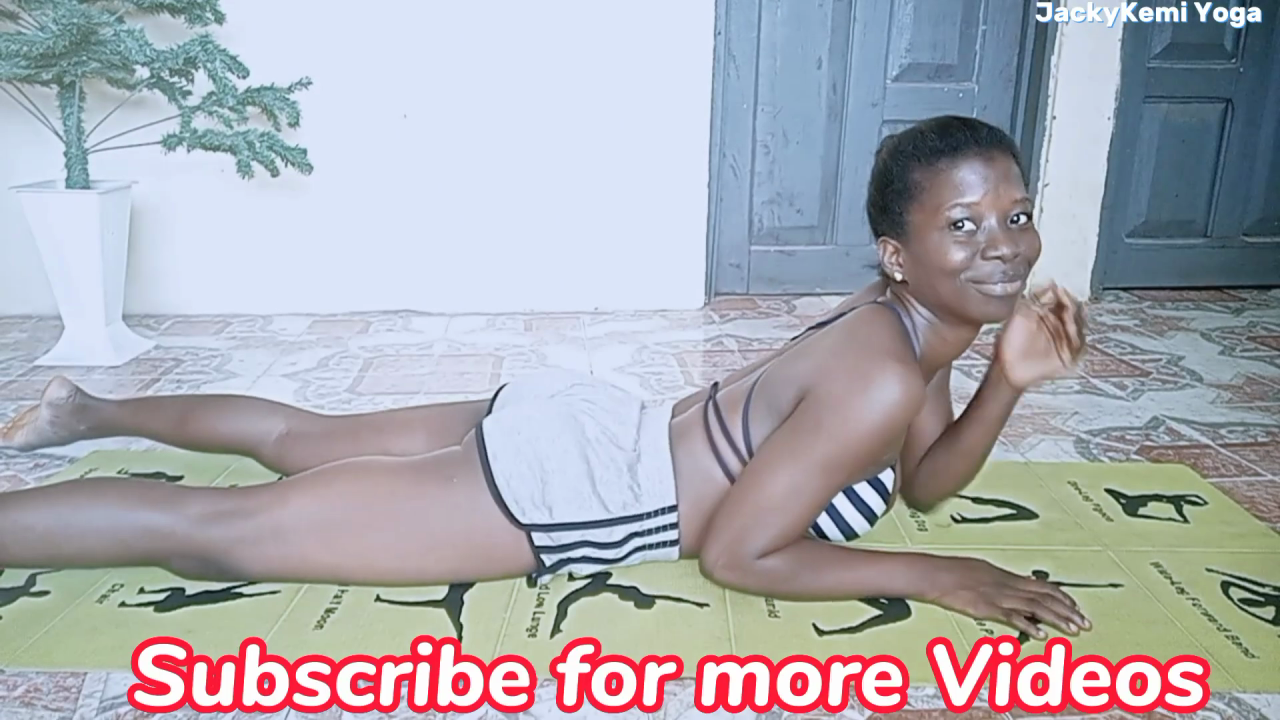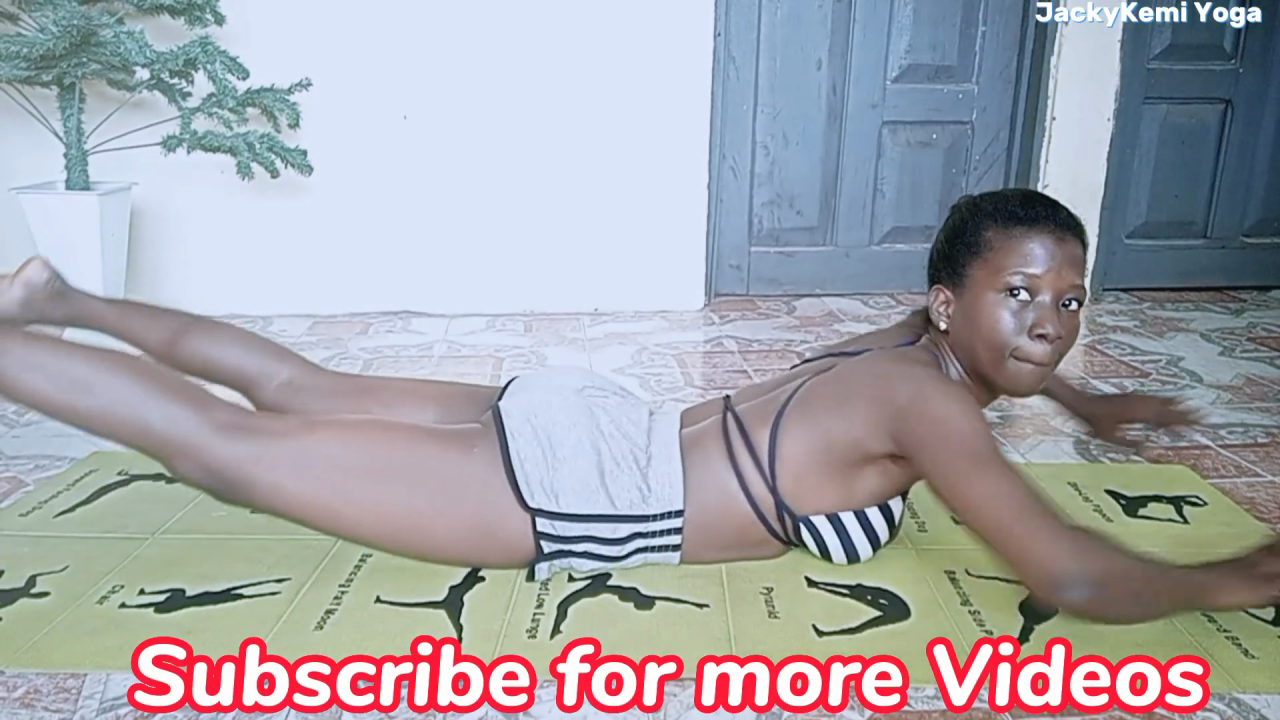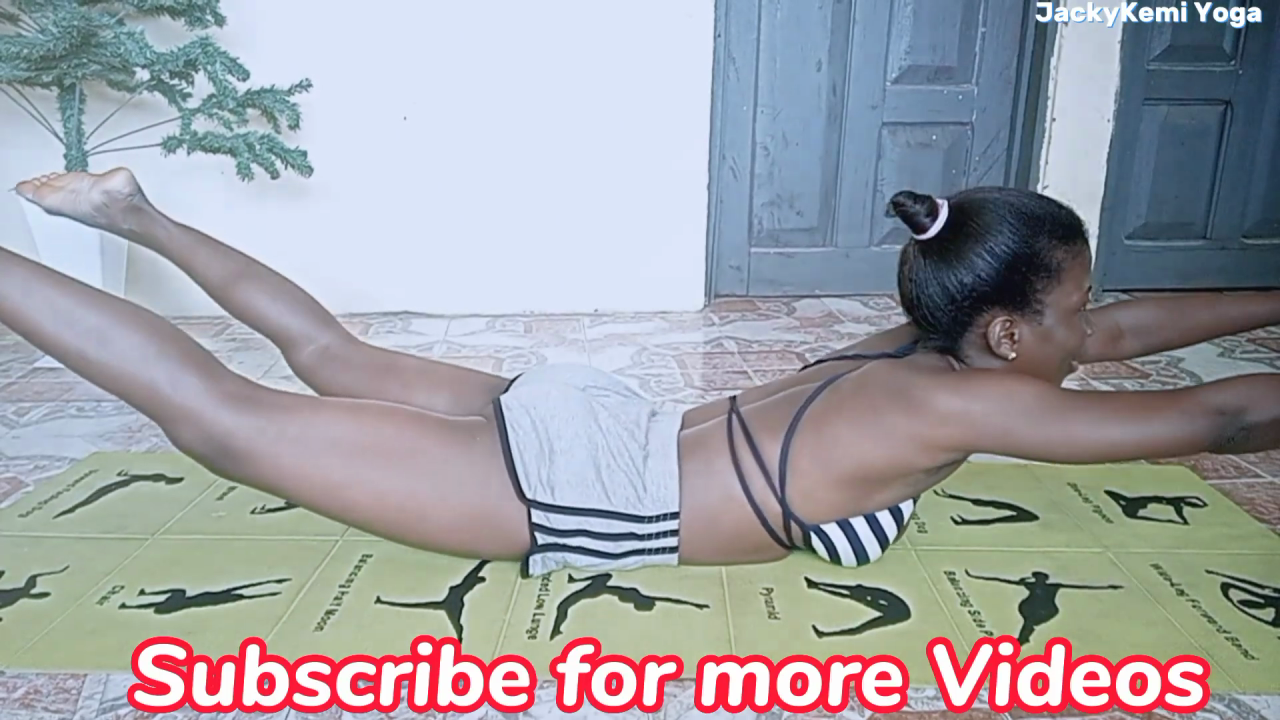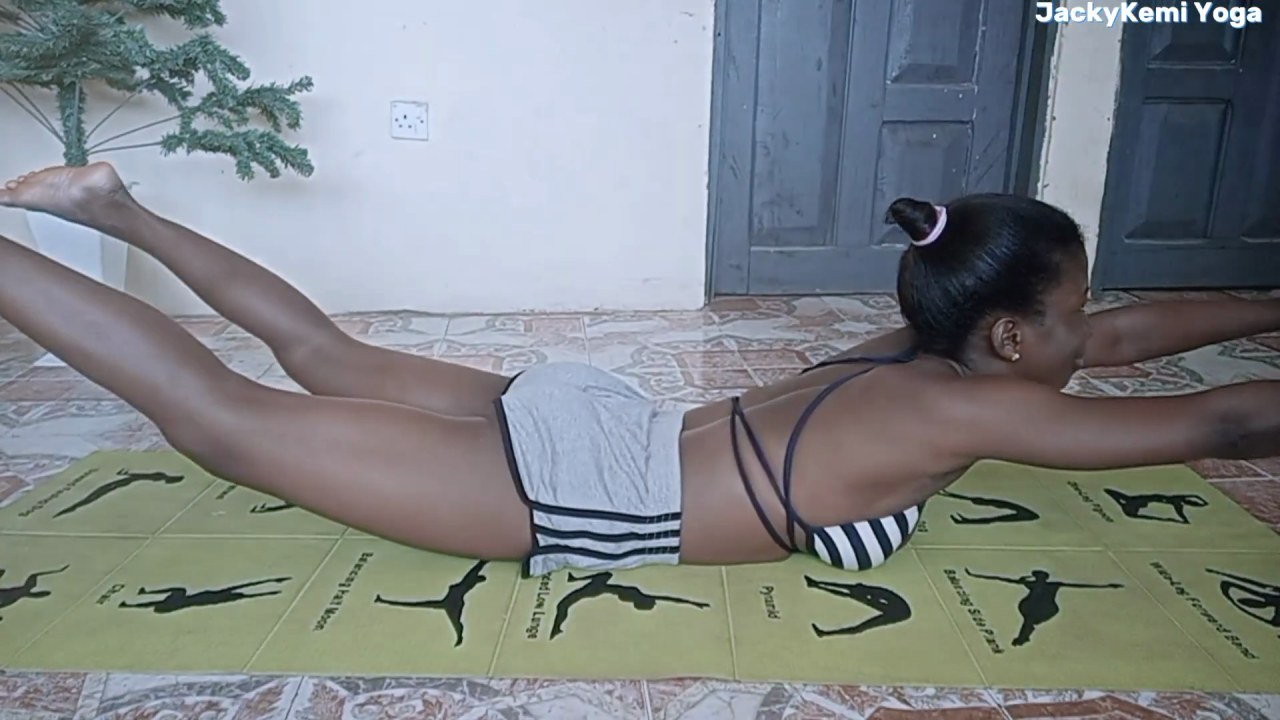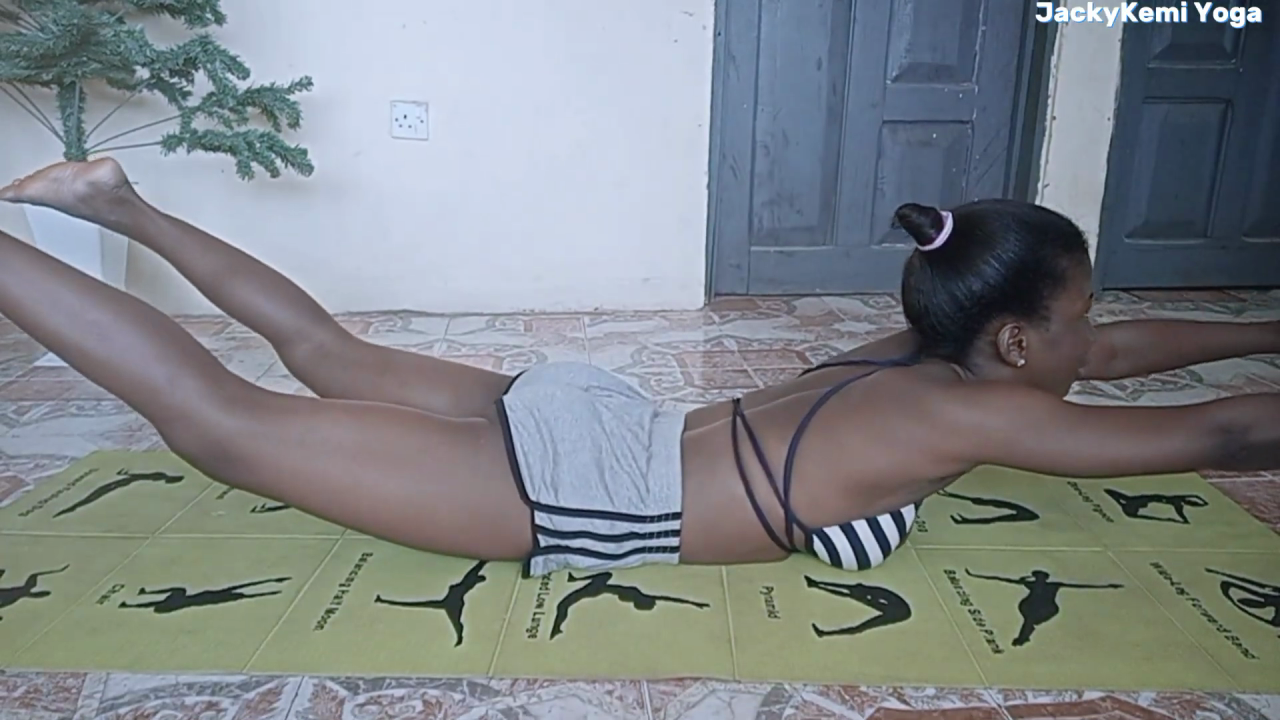
dt=1s
person 1, frame 1
left shoulder: (908, 315)
right shoulder: (880, 380)
left elbow: (925, 481)
right elbow: (740, 556)
left wrist: (1010, 381)
right wrist: (934, 576)
left hip: (576, 432)
right hip: (558, 494)
left knee: (301, 441)
right knee: (211, 532)
left ankle: (94, 412)
person 1, frame 2
left shoulder: (924, 346)
right shoulder: (932, 404)
right elbow: (1074, 578)
left hip: (577, 434)
right hip: (571, 490)
left knee: (301, 392)
right knee: (234, 452)
person 1, frame 3
left shoulder: (925, 342)
right shoulder: (966, 402)
left elbow: (1114, 331)
left hip: (582, 425)
right hip: (574, 490)
left knee: (330, 358)
right knee: (231, 424)
left ankle: (133, 211)
person 1, frame 4
left shoulder: (924, 346)
right shoulder: (974, 407)
left elbow: (1121, 337)
left hip: (583, 425)
right hip: (575, 495)
left knee: (324, 357)
right knee: (227, 423)
left ankle: (118, 209)
person 1, frame 5
left shoulder: (925, 348)
right shoulder: (977, 410)
left elbow: (1123, 349)
left hip: (581, 423)
right hip: (576, 496)
left knee: (327, 357)
right knee: (224, 425)
left ankle: (122, 204)
